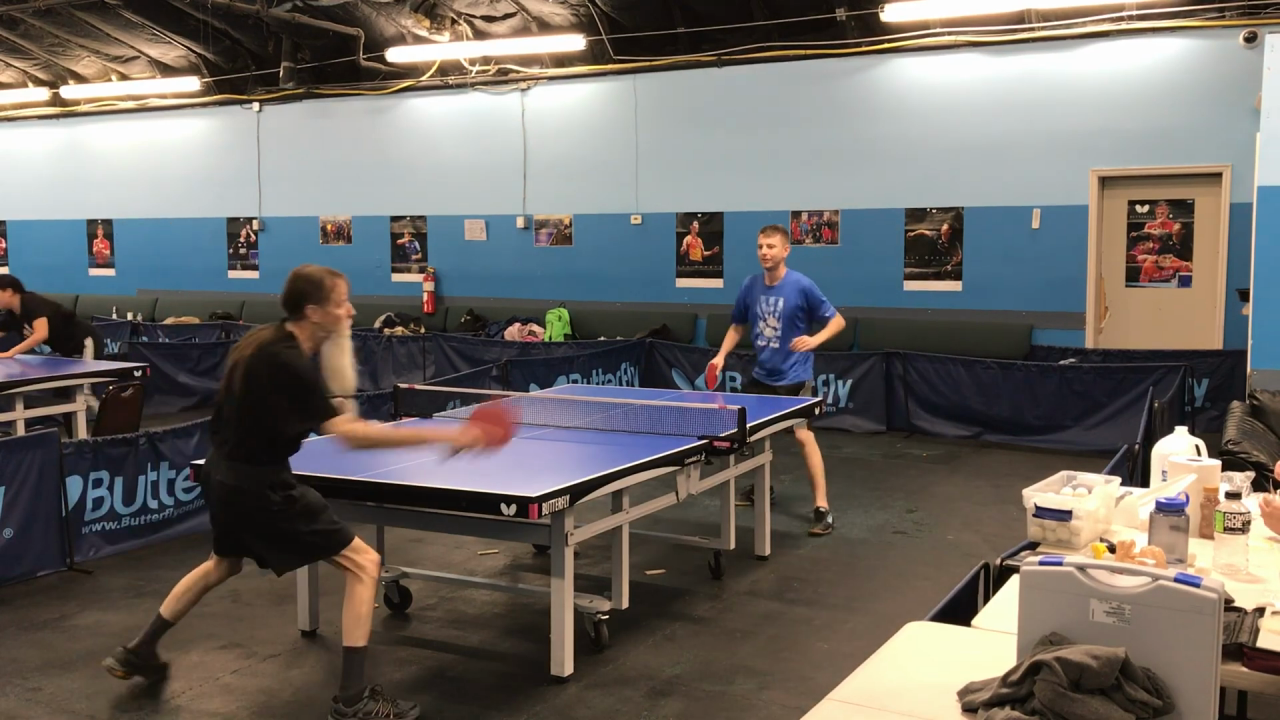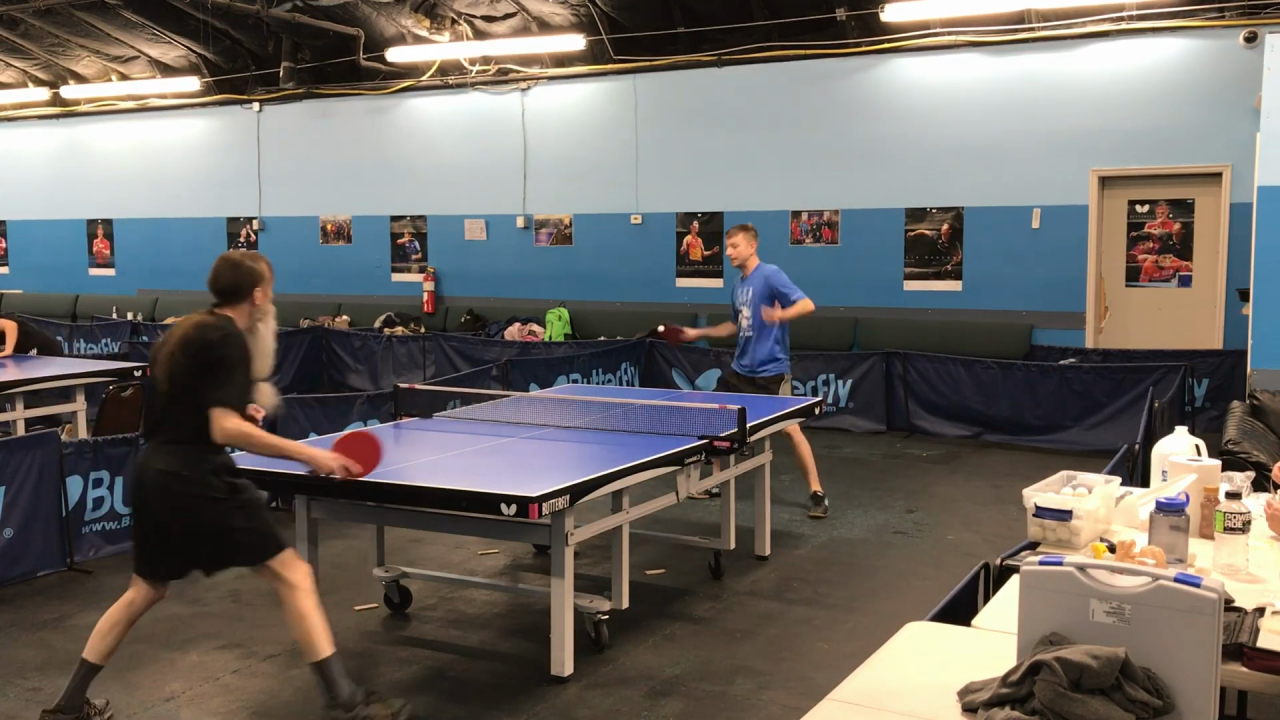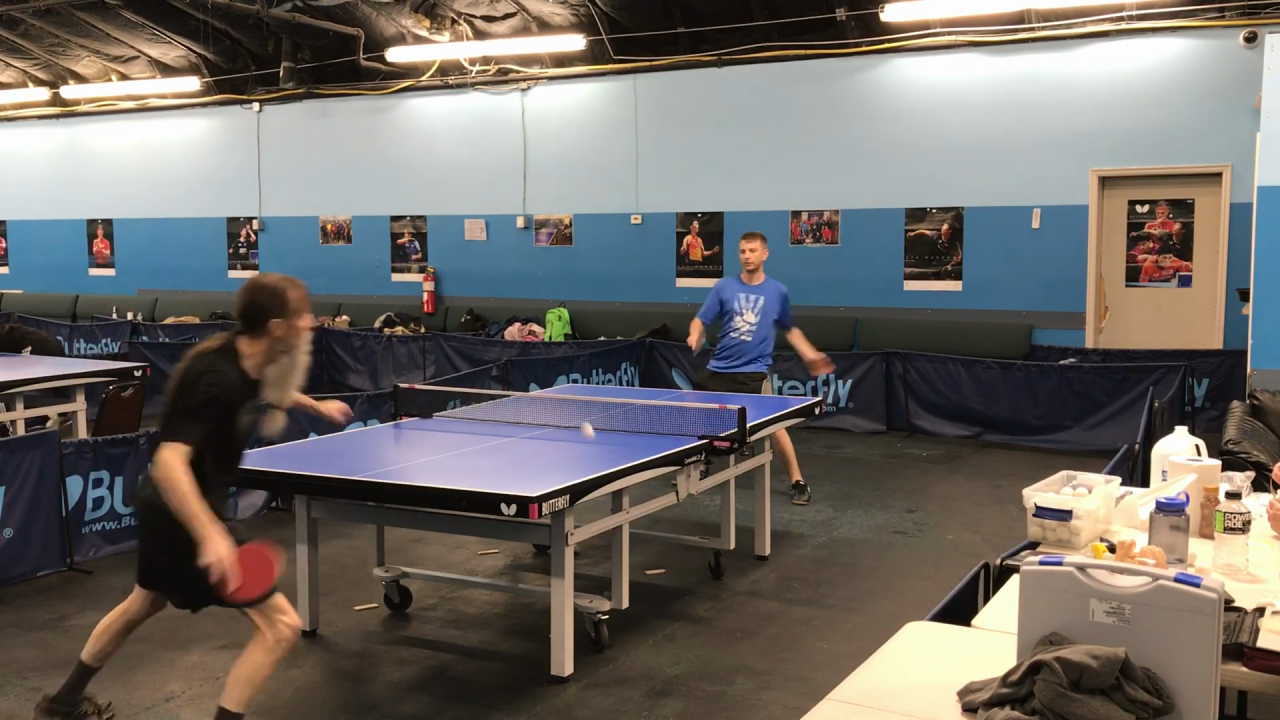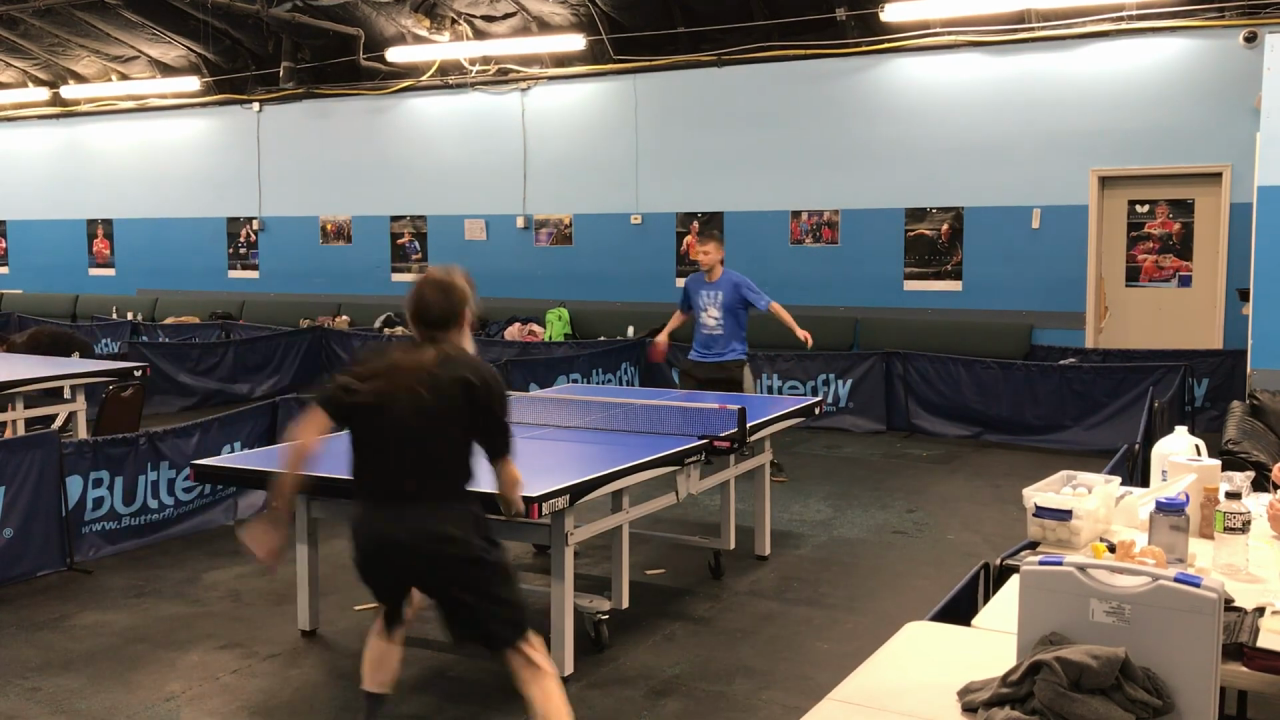
dt=0.5s
person 1, frame 1
left shoulder: (268, 342)
right shoulder: (286, 363)
right elbow: (350, 432)
left wrist: (327, 406)
right wrist: (439, 435)
left hip: (224, 474)
right hip: (258, 485)
left knee: (223, 562)
right knee: (363, 565)
left ankle: (138, 652)
person 1, frame 2
left shoulder: (183, 331)
right shoulder: (230, 341)
right elbow: (225, 430)
right wrist: (312, 454)
left hip: (153, 474)
right hip: (199, 480)
left knee: (145, 590)
right knee: (293, 576)
person 1, frame 3
left shoulder: (241, 363)
right shoulder: (219, 378)
left elbow: (267, 398)
right elbow: (170, 464)
left wrist: (316, 406)
right wrist: (211, 536)
left hip: (163, 506)
right hip: (181, 508)
left knee: (146, 600)
right knee: (279, 624)
person 1, frame 4
left shoulder: (365, 369)
right shoulder: (477, 378)
left elbow: (304, 437)
right elbow: (509, 481)
left wrist: (274, 521)
right wrist: (515, 507)
left hip: (374, 532)
right hip: (449, 531)
left knee: (395, 611)
right knee: (529, 660)
person 2, frame 1
left shoulder: (802, 286)
right shoulder: (750, 285)
left elbow: (837, 321)
right elbow: (738, 325)
left wrist: (815, 339)
right wrist: (721, 355)
left hip: (795, 378)
right hip: (762, 376)
left knee: (803, 435)
left ankle: (822, 509)
person 2, frame 2
left shoulder: (769, 275)
right shoulder: (739, 283)
left elbow: (808, 305)
left wrist: (782, 316)
right wrist: (701, 332)
left hip: (772, 371)
right hip: (741, 369)
left knee: (789, 429)
left ankle: (817, 493)
right ankle: (715, 482)
person 2, frame 3
left shoulder: (777, 291)
right shoulder: (723, 286)
left elbow: (790, 329)
right elbow: (699, 321)
left wrist: (810, 355)
right wrist: (694, 335)
left hip: (753, 371)
right hip: (718, 368)
left ankle: (797, 482)
person 2, frame 4
left shoulder: (736, 282)
right shoulder: (693, 281)
left elbow: (770, 306)
left wrist: (796, 329)
right wrist: (665, 332)
left hip: (731, 359)
right hip: (698, 359)
